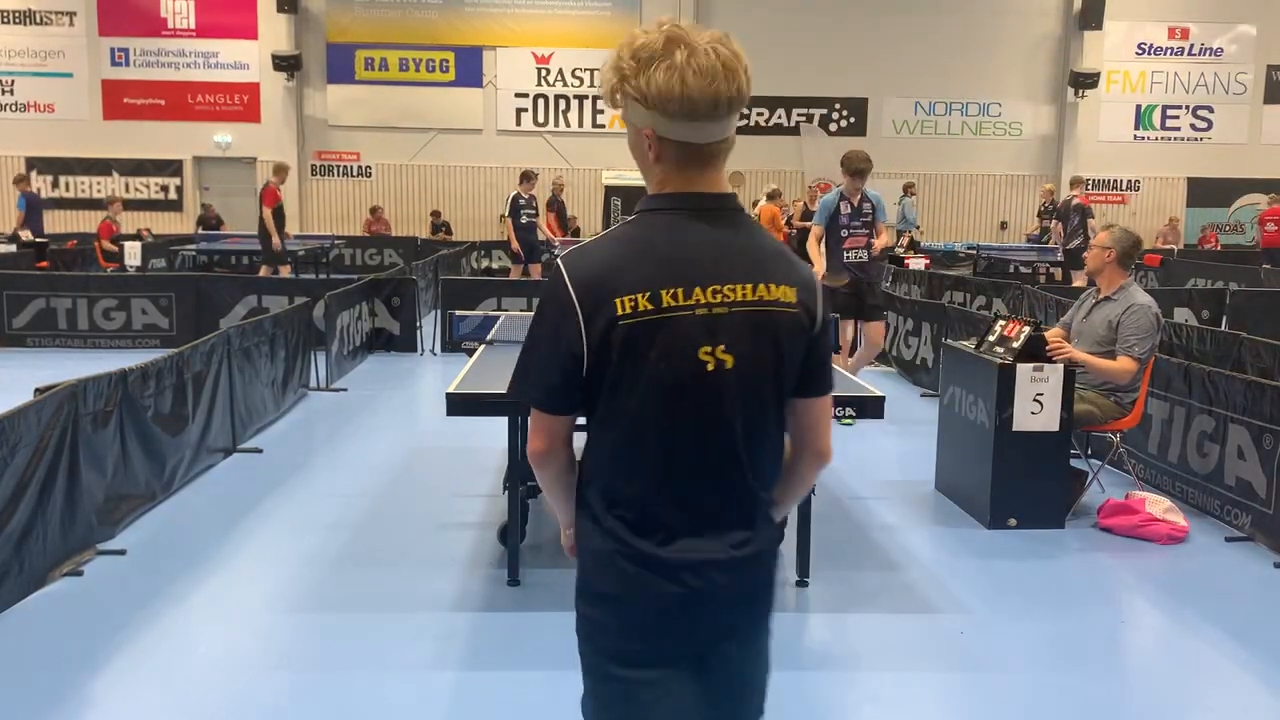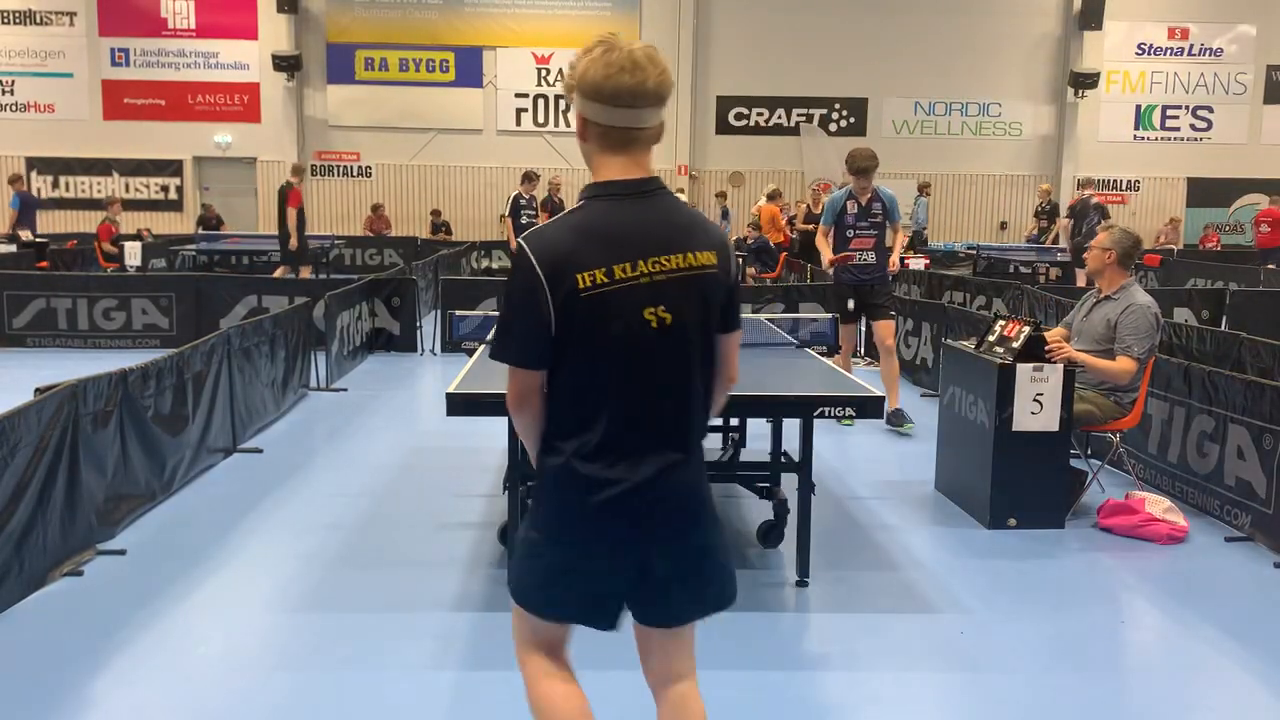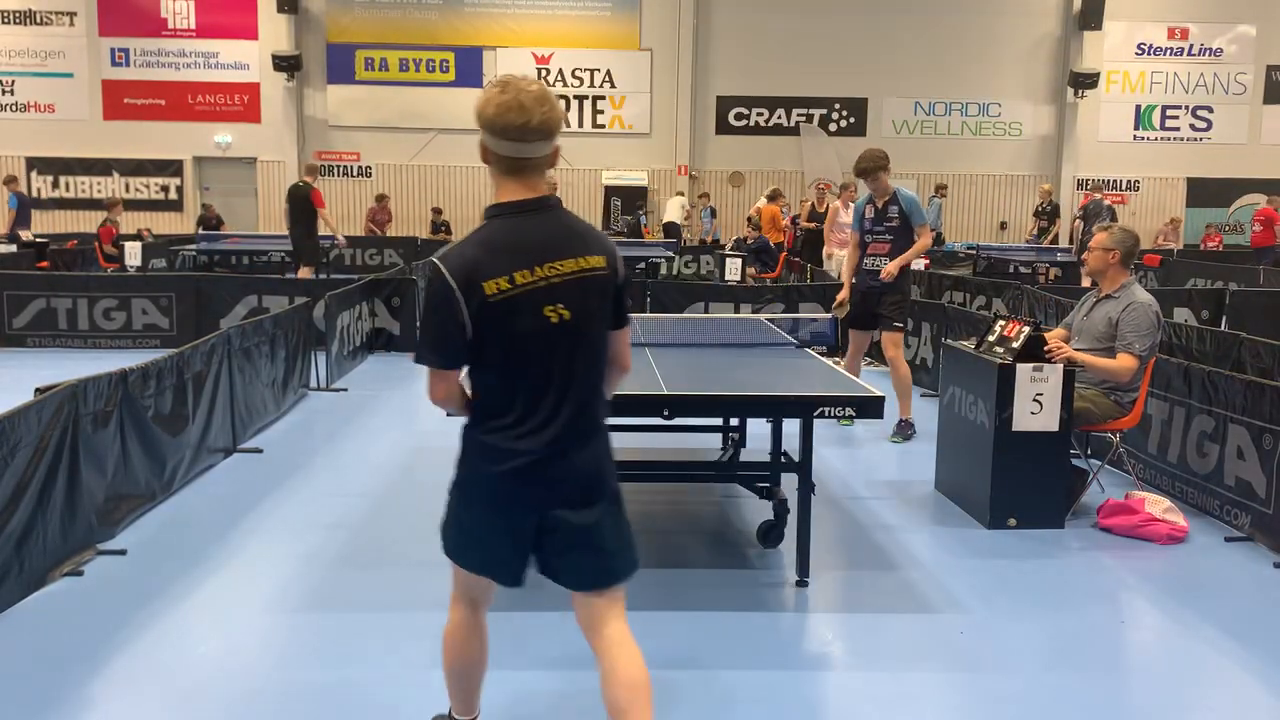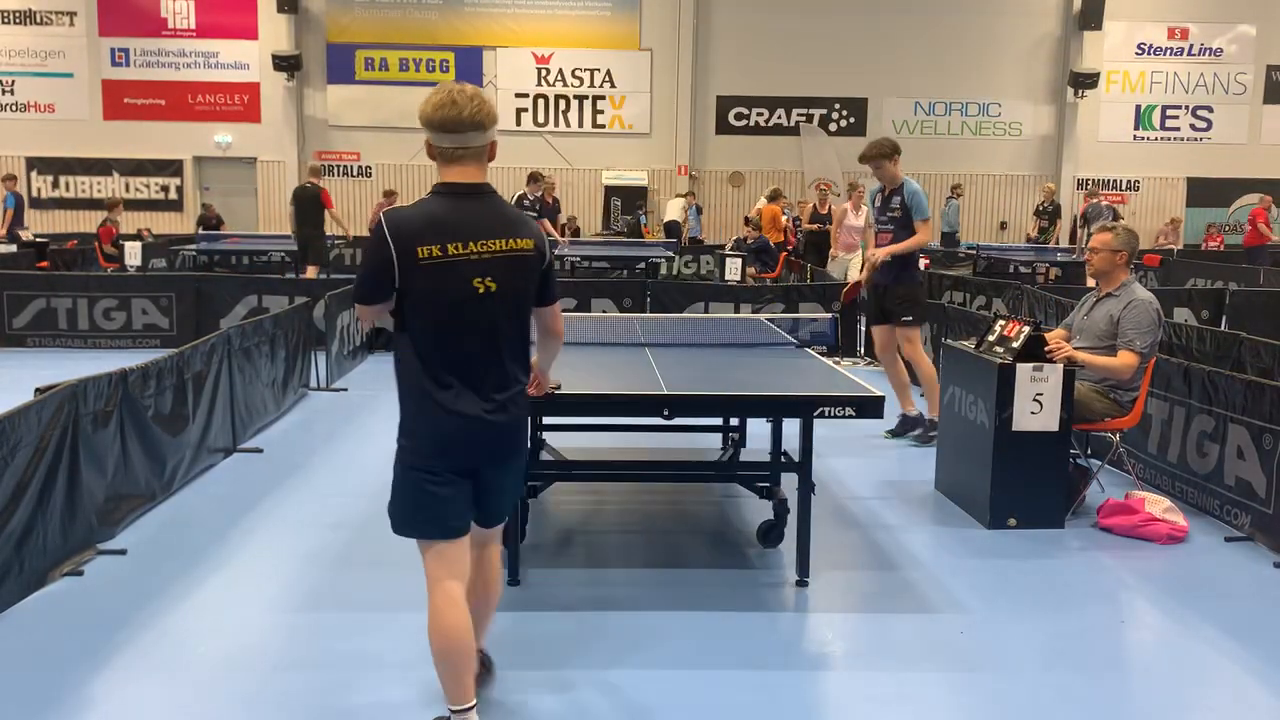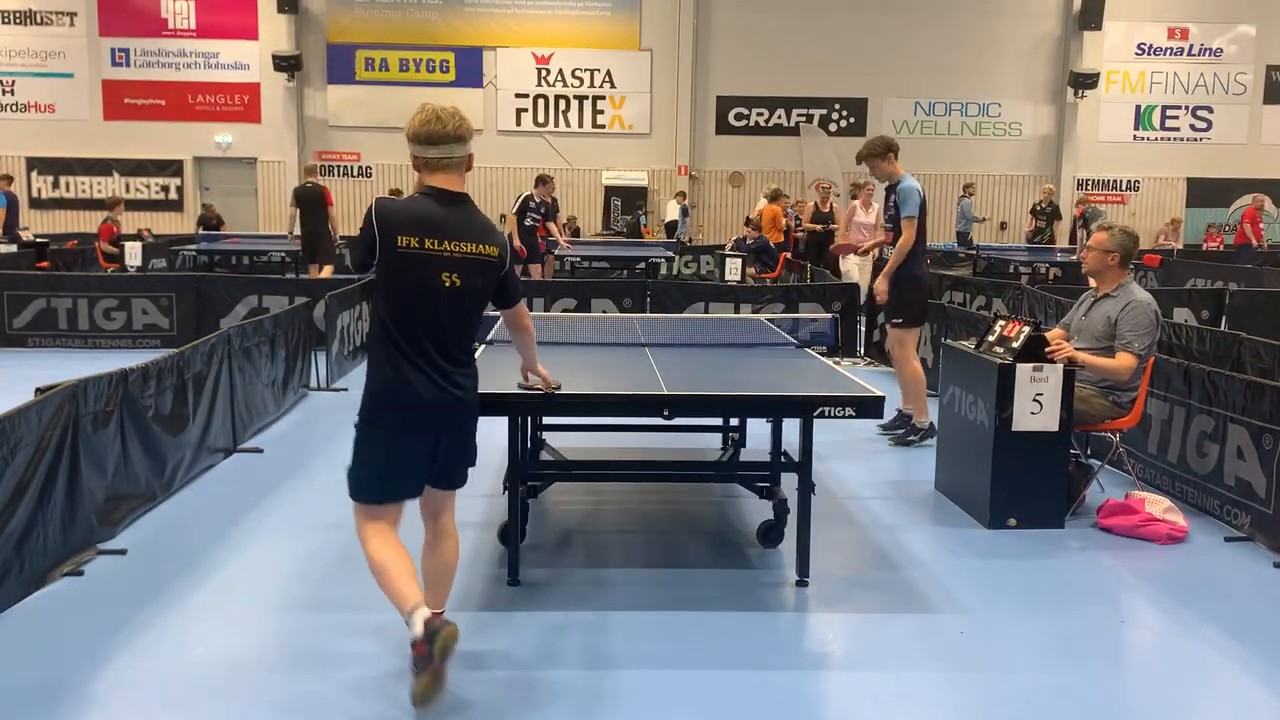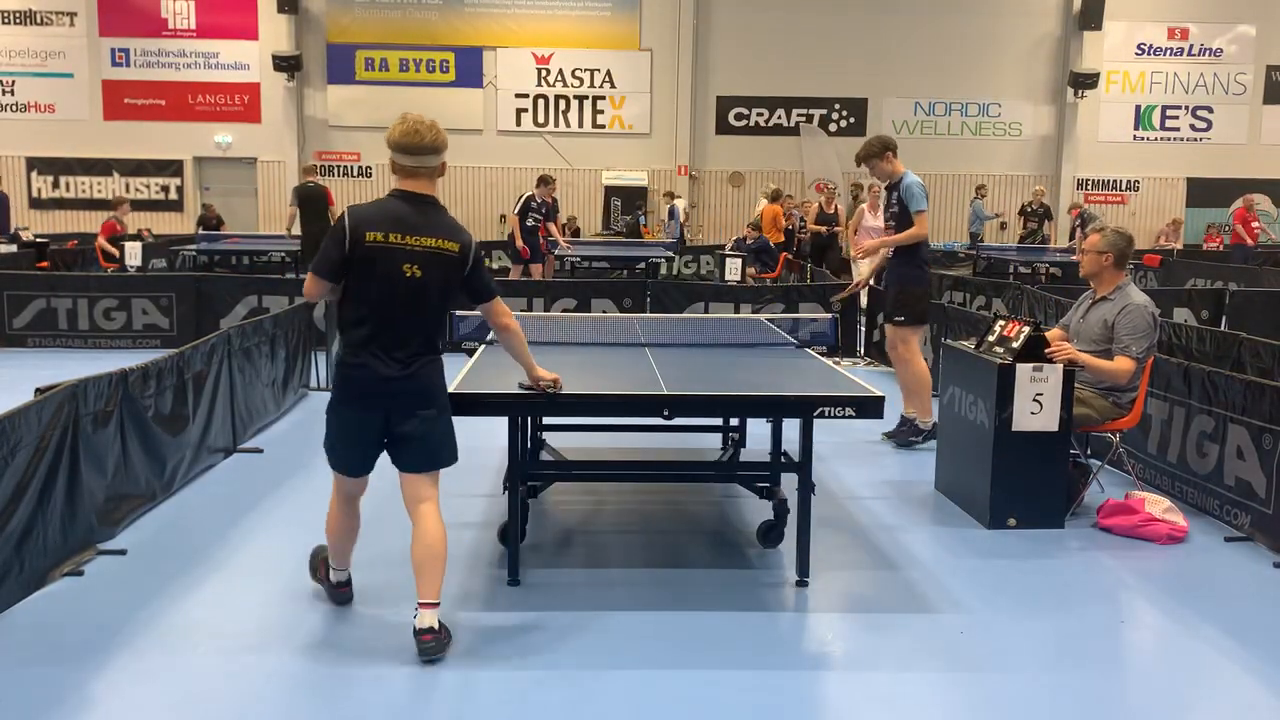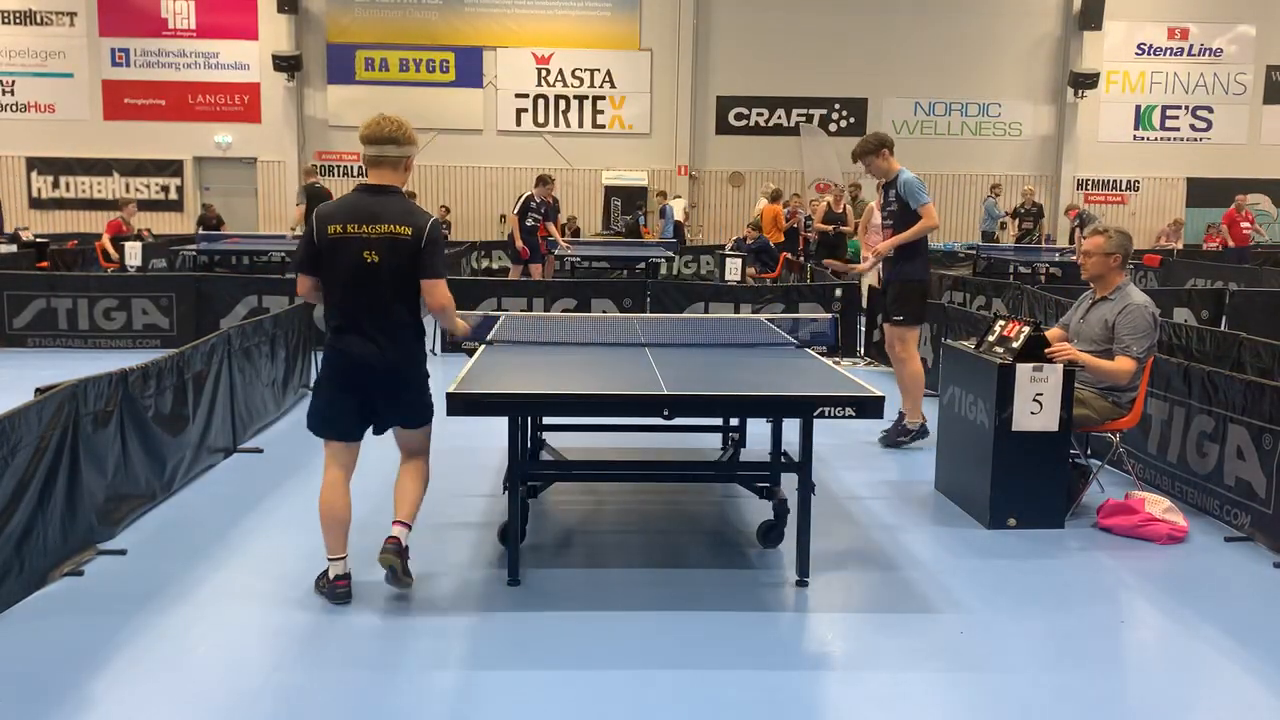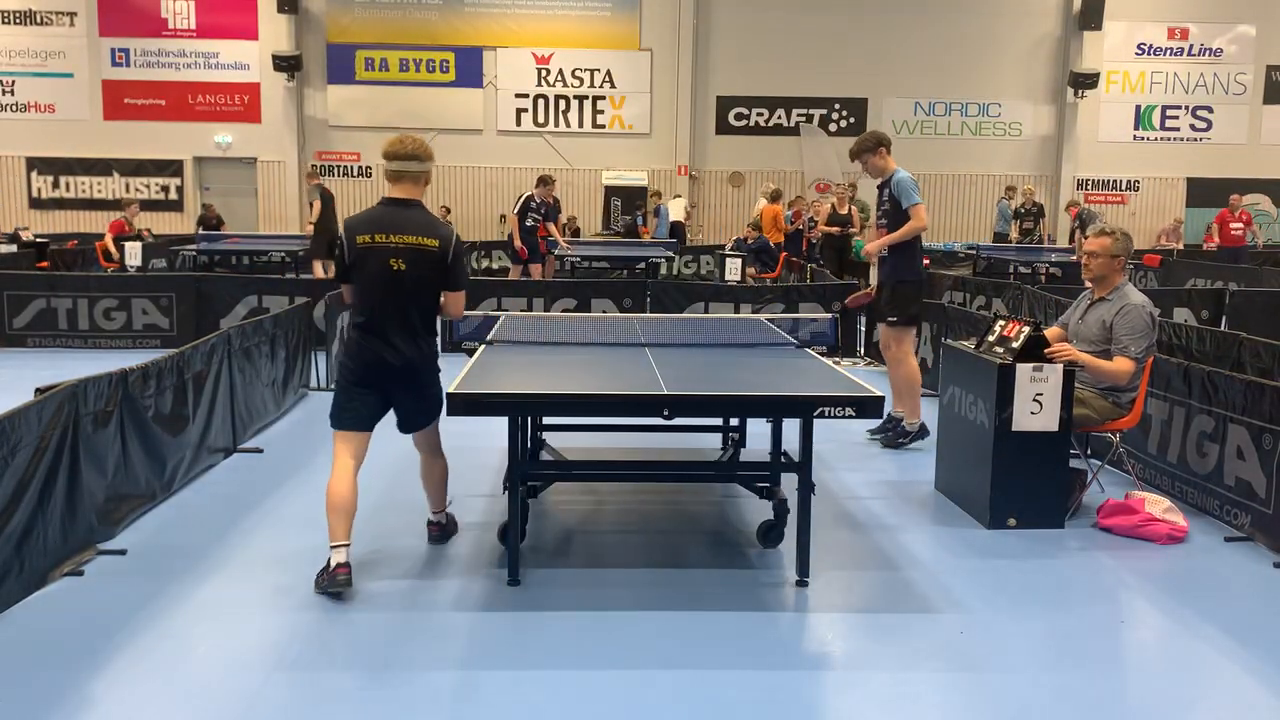
dt=0.3s
person 1, frame 1
left shoulder: (587, 272)
right shoulder: (792, 276)
left elbow: (547, 443)
right elbow: (815, 446)
left wrist: (574, 523)
left hip: (629, 573)
right hip: (742, 567)
person 1, frame 2
left shoulder: (546, 250)
right shoulder: (707, 239)
left elbow: (524, 396)
right elbow: (724, 371)
left hip: (580, 494)
right hip: (680, 494)
left knee: (540, 643)
person 1, frame 3
left shoulder: (457, 266)
right shoulder: (597, 247)
left elbow: (442, 393)
right elbow: (618, 362)
left hip: (496, 469)
right hip: (583, 465)
left knee: (470, 600)
right knee: (607, 621)
person 1, frame 4
left shoulder: (398, 227)
right shoulder: (529, 232)
left elbow: (369, 312)
right elbow: (553, 329)
right wrist: (538, 372)
left hip: (434, 428)
right hip: (505, 423)
left knee: (446, 574)
right knee: (487, 541)
right ankle: (474, 655)
person 1, frame 5
left shoulder: (388, 215)
right shoulder: (493, 238)
left elbow: (359, 261)
right elbow: (519, 321)
right wrist: (531, 366)
left hip: (394, 400)
right hip: (457, 399)
left knee: (376, 526)
right knee: (440, 515)
left ankle: (425, 622)
right ankle: (430, 626)
person 1, frame 6
left shoulder: (357, 220)
right shoulder: (458, 239)
left elbow: (313, 291)
right elbow: (500, 318)
right wrist: (533, 369)
left hip: (359, 381)
right hip: (421, 385)
left knee: (346, 491)
right knee: (424, 503)
left ankle: (338, 576)
right ankle: (428, 620)
person 1, frame 7
left shoulder: (325, 217)
right shoulder: (421, 223)
left elbow: (307, 292)
right elbow: (437, 303)
right wrist: (456, 323)
left hip: (343, 362)
right hip: (400, 363)
left knee: (337, 468)
right knee: (415, 454)
left ankle: (337, 572)
right ankle: (397, 539)
person 1, frame 8
left shoulder: (354, 228)
right shoulder: (443, 236)
left elbow: (349, 296)
right elbow: (455, 310)
left hip: (362, 361)
right hip: (416, 362)
left knee: (346, 459)
right knee: (429, 446)
left ankle: (339, 561)
right ankle: (438, 520)
person 2, frame 1
left shoulder: (874, 200)
right shoulder: (829, 202)
left elbow: (883, 233)
right elbow: (813, 239)
left wrist: (880, 242)
right wrist: (818, 264)
left hip: (868, 279)
left knee: (876, 343)
right knee: (843, 342)
left ankle: (850, 375)
person 2, frame 2
left shoulder: (887, 198)
right shoulder: (837, 201)
left elbow: (897, 231)
right elbow: (822, 235)
left wrist: (895, 253)
right wrist: (826, 254)
left hip: (878, 281)
right hip: (847, 282)
left knee: (888, 344)
right knee: (846, 346)
left ankle: (894, 409)
person 2, frame 3
left shoulder: (907, 200)
right shoulder: (861, 206)
left elbow: (926, 239)
left wrist: (898, 262)
right wrist: (846, 286)
left hip: (894, 289)
right hip: (863, 287)
left knee: (893, 354)
right knee: (855, 351)
left ankle: (906, 419)
person 2, frame 4
left shoulder: (912, 191)
right shoulder: (876, 195)
left elbow: (924, 236)
left wrist: (887, 252)
right wrist: (866, 270)
left hip: (905, 281)
right hip: (881, 283)
left knee: (912, 350)
right knee: (884, 352)
left ankle: (937, 418)
right ankle: (910, 414)
person 2, frame 5
left shoulder: (908, 188)
right shoulder: (891, 189)
left elbow: (908, 238)
left wrist: (884, 277)
right wrist: (873, 244)
left hip: (909, 280)
right hip: (896, 280)
left knee: (905, 352)
right knee: (895, 349)
left ankle: (923, 424)
right ankle: (907, 412)
person 2, frame 6
left shoulder: (911, 185)
right shoulder: (892, 188)
left elbow: (922, 230)
left wrist: (880, 243)
right wrist: (870, 272)
left hip: (912, 279)
right hip: (897, 278)
left knee: (908, 350)
right knee: (895, 348)
left ankle: (926, 424)
right ankle: (912, 417)
person 2, frame 7
left shoulder: (908, 181)
right shoulder: (887, 187)
left elbow: (932, 221)
left wrist: (893, 243)
right wrist: (871, 263)
left hip: (910, 276)
right hip: (894, 276)
left knee: (905, 349)
right knee: (893, 347)
left ankle: (915, 424)
right ankle: (908, 414)
person 2, frame 8
left shoulder: (902, 180)
right shoulder: (885, 186)
left elbow: (920, 223)
left wrist: (880, 243)
left hip: (905, 278)
right hip: (890, 277)
left knee: (901, 350)
right knee: (888, 347)
left ankle: (914, 424)
right ankle: (899, 416)
person 3, frame 1
left shoulder: (1139, 308)
right shoulder: (1089, 296)
left elbow: (1124, 372)
right elbow: (1056, 336)
left wrist: (1079, 357)
left hip: (1106, 399)
person 3, frame 2
left shoulder: (1138, 308)
right shoulder: (1091, 297)
left elbow: (1124, 373)
right elbow: (1059, 335)
left wrist: (1079, 357)
left hip: (1106, 398)
person 3, frame 3
left shoulder: (1139, 306)
right shoulder: (1091, 298)
left elbow: (1124, 371)
right elbow: (1059, 335)
left wrist: (1079, 357)
left hip: (1107, 398)
right hip: (1071, 385)
person 3, frame 4
left shoulder: (1139, 304)
right shoulder: (1091, 298)
left elbow: (1125, 368)
right elbow: (1059, 336)
left wrist: (1079, 357)
left hip: (1108, 396)
person 3, frame 5
left shoulder: (1137, 305)
right shoulder: (1089, 297)
left elbow: (1124, 369)
right elbow: (1056, 336)
left wrist: (1080, 358)
left hip: (1106, 397)
person 3, frame 6
left shoulder: (1135, 307)
right shoulder: (1088, 297)
left elbow: (1122, 372)
right elbow: (1054, 336)
left wrist: (1080, 358)
left hip: (1105, 398)
left ankle: (1068, 478)
person 3, frame 7
left shoulder: (1134, 307)
right shoulder: (1087, 298)
left elbow: (1123, 373)
right elbow: (1055, 336)
left wrist: (1081, 358)
left hip: (1104, 398)
person 3, frame 8
left shoulder: (1133, 307)
right shoulder: (1087, 297)
left elbow: (1122, 373)
right elbow: (1054, 335)
left wrist: (1081, 358)
left hip: (1105, 399)
right hip: (1071, 385)
